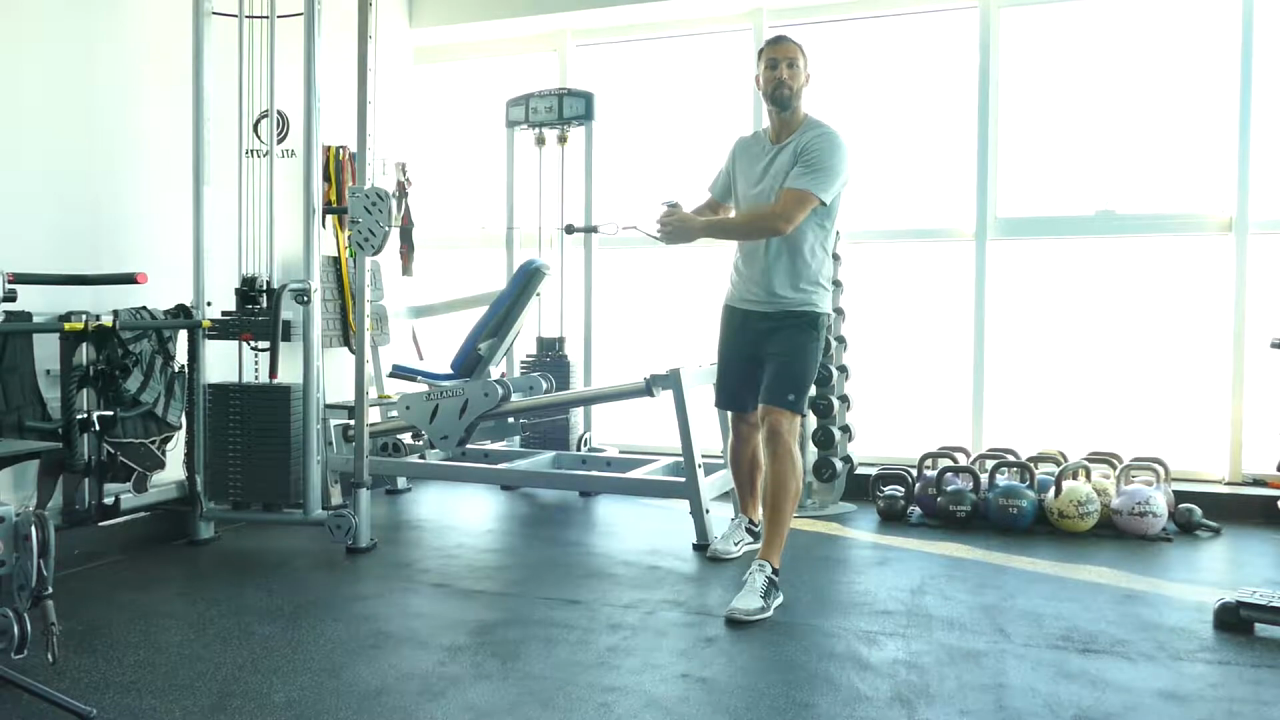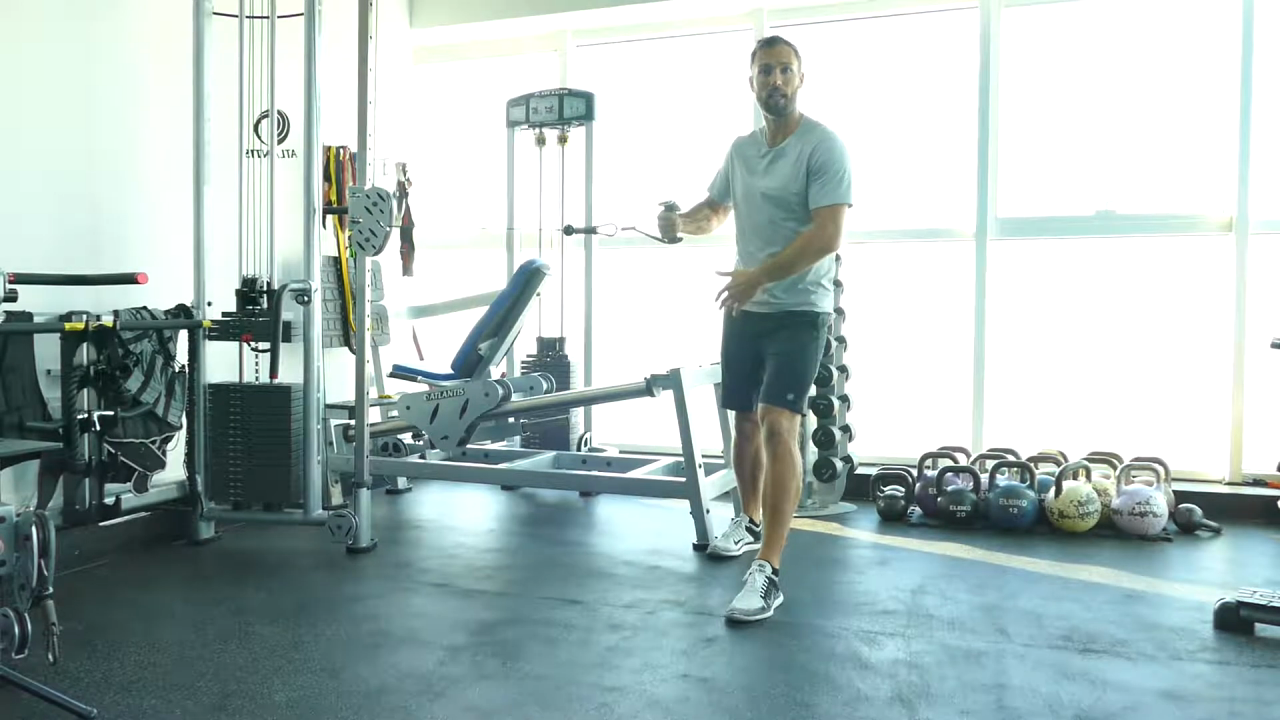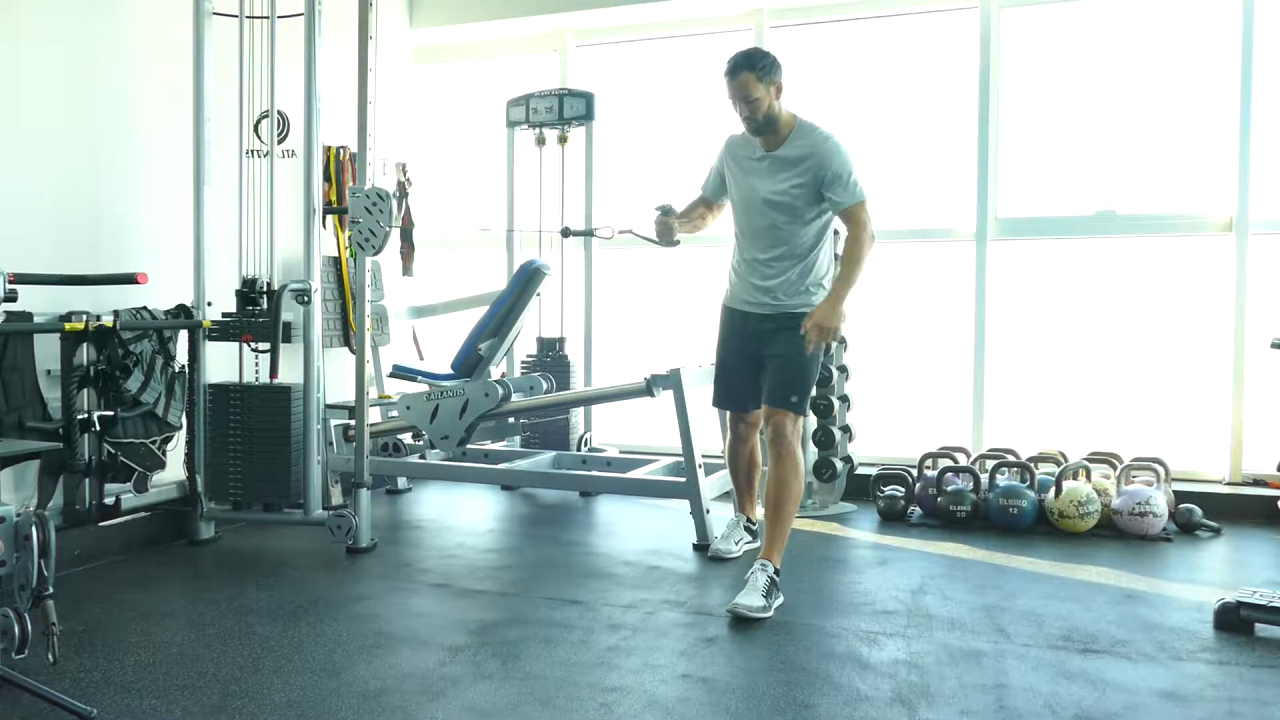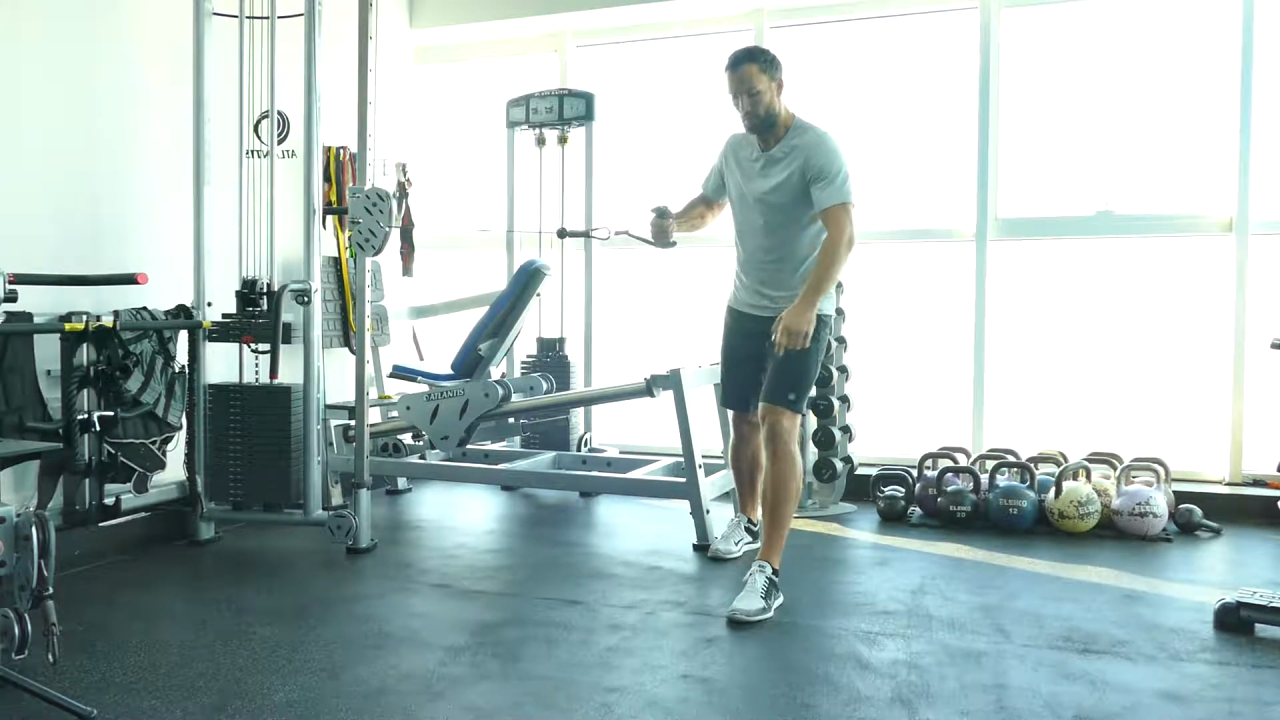
dt=0.7s
person 1, frame 1
left shoulder: (823, 144)
right shoulder: (744, 148)
left elbow: (782, 220)
right elbow: (716, 208)
left wrist: (698, 228)
right wrist: (683, 219)
left hip: (797, 311)
right hip: (742, 305)
left knee: (778, 425)
right knee: (742, 420)
left ankle: (768, 571)
right ankle: (749, 520)
person 1, frame 2
left shoulder: (823, 146)
right shoulder: (741, 149)
left elbow: (828, 236)
right elbow: (715, 209)
left wrist: (758, 276)
right wrist: (680, 220)
left hip: (798, 311)
right hip: (744, 308)
left knee: (779, 425)
right knee: (745, 421)
left ankle: (768, 572)
right ankle: (751, 520)
person 1, frame 3
left shoulder: (822, 151)
right shoulder: (733, 149)
left elbow: (860, 229)
right elbow: (708, 205)
left wrist: (833, 301)
right wrist: (677, 223)
left hip: (800, 314)
right hip: (740, 307)
left knee: (782, 428)
right knee: (740, 420)
left ankle: (768, 570)
right ankle: (745, 519)
person 1, frame 4
left shoulder: (817, 150)
right shoulder: (735, 148)
left elbow: (840, 234)
right elbow: (709, 203)
left wrist: (803, 306)
right wrist: (673, 221)
left hip: (800, 313)
right hip: (745, 307)
left knee: (779, 426)
right knee: (743, 421)
left ankle: (767, 573)
right ankle: (747, 519)
